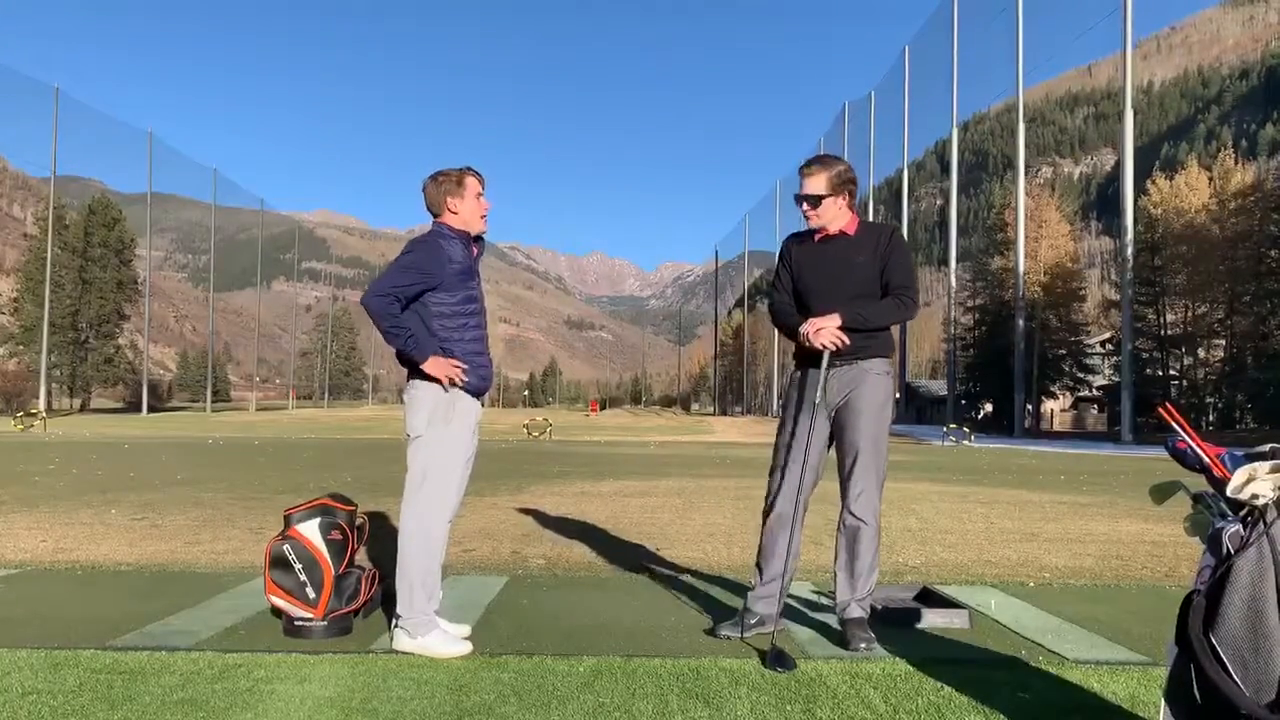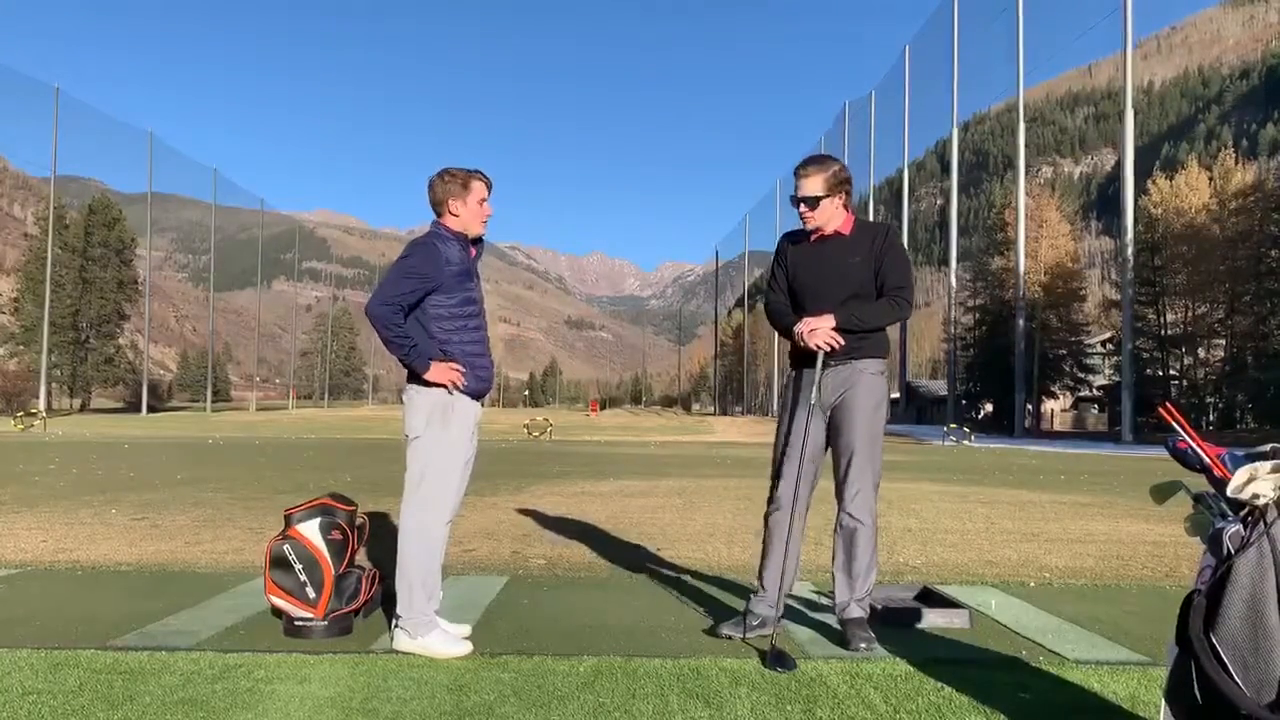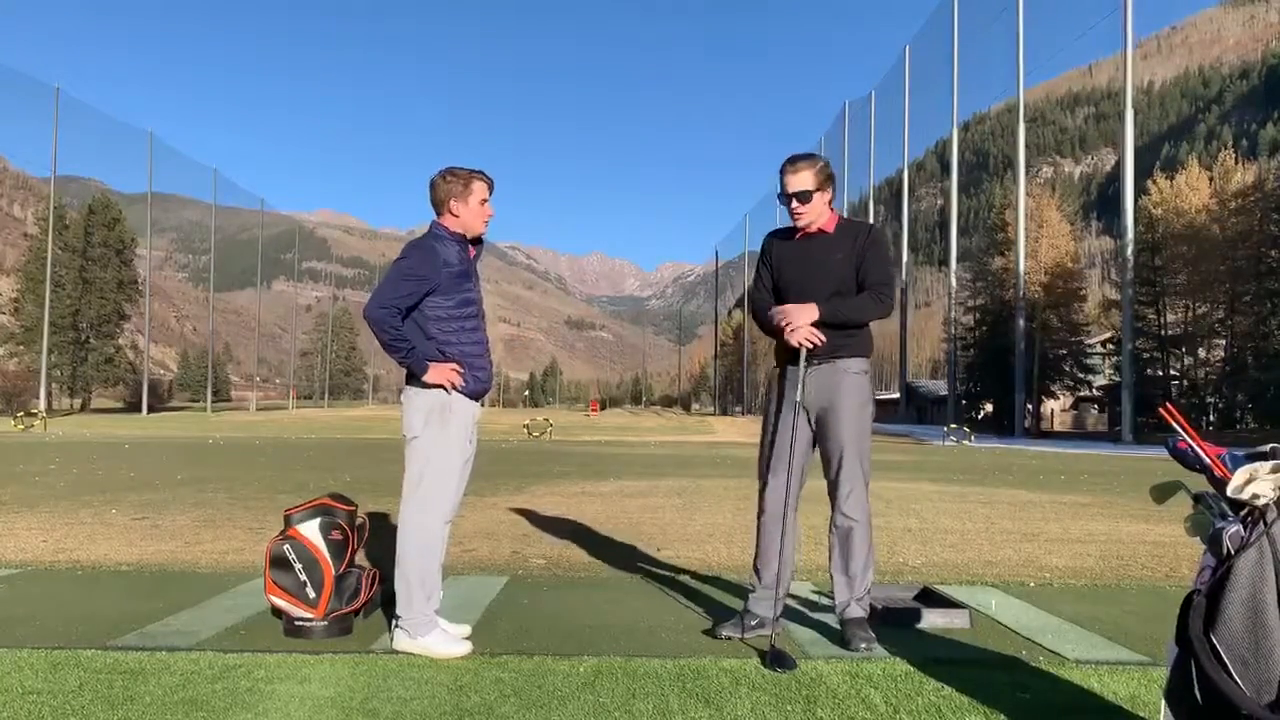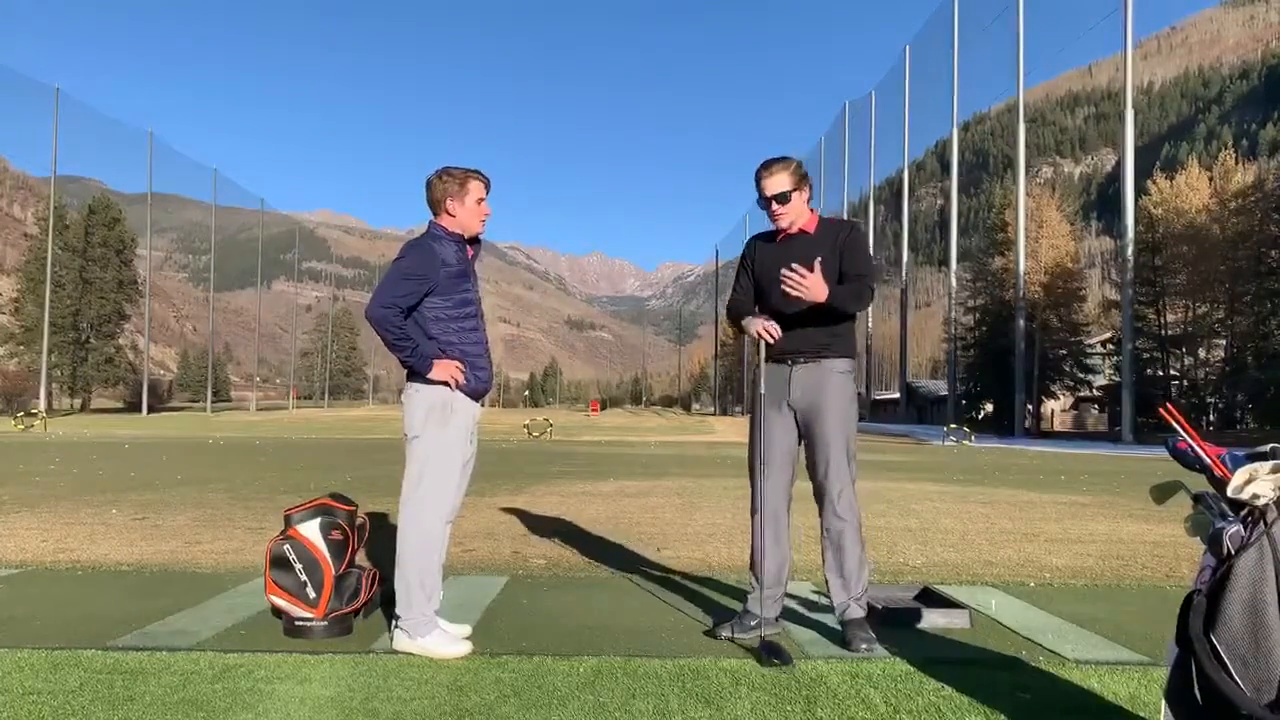
dt=0.3s
person 1, frame 1
left shoulder: (884, 240)
right shoulder: (794, 247)
left elbow: (905, 302)
right elbow: (779, 306)
left wrist: (838, 319)
right wrist: (805, 329)
left hip: (866, 374)
right hip: (808, 374)
left knee: (860, 498)
right knee: (784, 492)
left ankle: (854, 611)
right ankle: (762, 606)
person 1, frame 2
left shoulder: (879, 238)
right shoulder: (789, 245)
left elbow: (899, 302)
right elbow: (774, 304)
left wrist: (832, 319)
right wrist: (800, 329)
left hip: (860, 373)
right hip: (805, 374)
left knee: (856, 497)
right knee: (784, 493)
left ankle: (854, 611)
right ankle: (764, 606)
person 1, frame 3
left shoulder: (863, 237)
right shoulder: (775, 244)
left elbow: (881, 300)
right elbow: (759, 302)
left wrist: (817, 312)
right wrist: (781, 324)
left hip: (843, 372)
right hip: (789, 374)
left knee: (848, 494)
right knee: (775, 493)
left ankle: (854, 611)
right ankle: (764, 606)
person 1, frame 4
left shoulder: (843, 234)
right shoulder: (757, 247)
left elbow: (862, 293)
right elbow: (737, 302)
left wrist: (824, 294)
right wrist: (749, 319)
left hip: (828, 371)
right hip: (774, 373)
left knee: (836, 492)
right knee: (767, 493)
left ankle: (852, 610)
right ankle: (763, 606)
person 2, frame 1
left shoulder: (464, 253)
right shoulder: (431, 250)
right elbow: (377, 299)
right wrist: (422, 357)
left hip: (463, 397)
right hip: (442, 397)
left knee: (441, 509)
right knee: (427, 508)
left ankle: (424, 614)
right ankle: (413, 625)
person 2, frame 2
left shoulder: (463, 253)
right shoulder: (429, 252)
right elbow: (381, 308)
right wrist: (423, 364)
left hip: (463, 400)
right hip: (440, 399)
left knee: (440, 510)
right knee: (427, 509)
left ankle: (423, 614)
right ankle: (413, 625)
person 2, frame 3
left shoulder: (463, 254)
right shoulder: (427, 253)
right elbow: (378, 311)
right wrist: (422, 366)
left hip: (462, 401)
right hip: (438, 401)
left knee: (441, 511)
right knee: (426, 510)
left ankle: (424, 615)
right ankle: (413, 626)
person 2, frame 4
left shoulder: (461, 253)
right shoulder: (426, 253)
right elbow: (381, 311)
right wrist: (426, 363)
left hip: (463, 400)
right hip: (439, 399)
left knee: (442, 510)
right knee: (426, 509)
left ankle: (424, 614)
right ankle: (413, 626)
